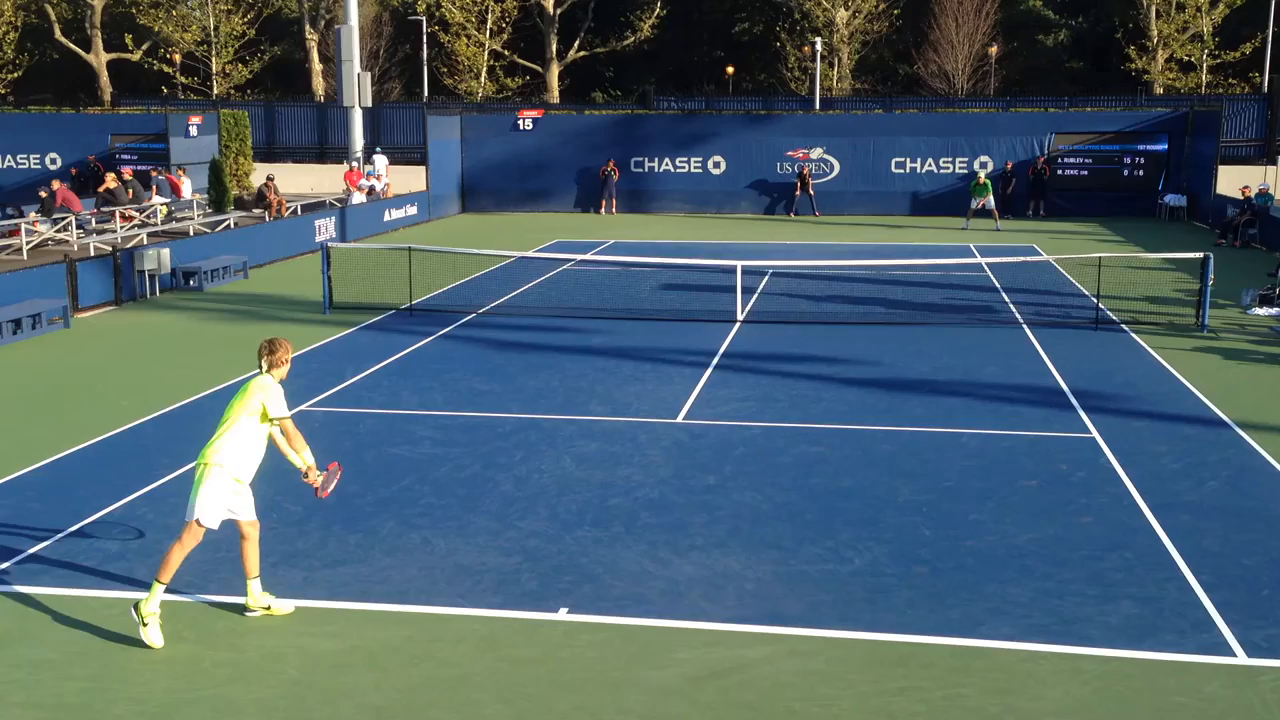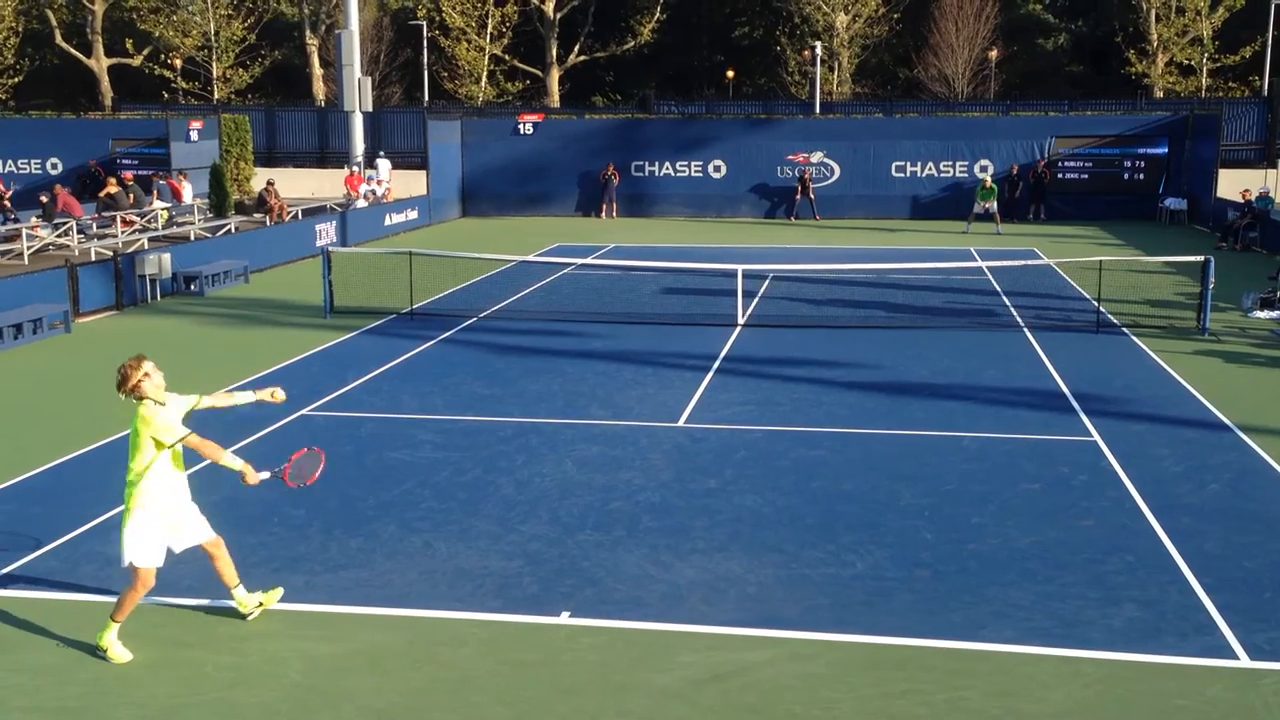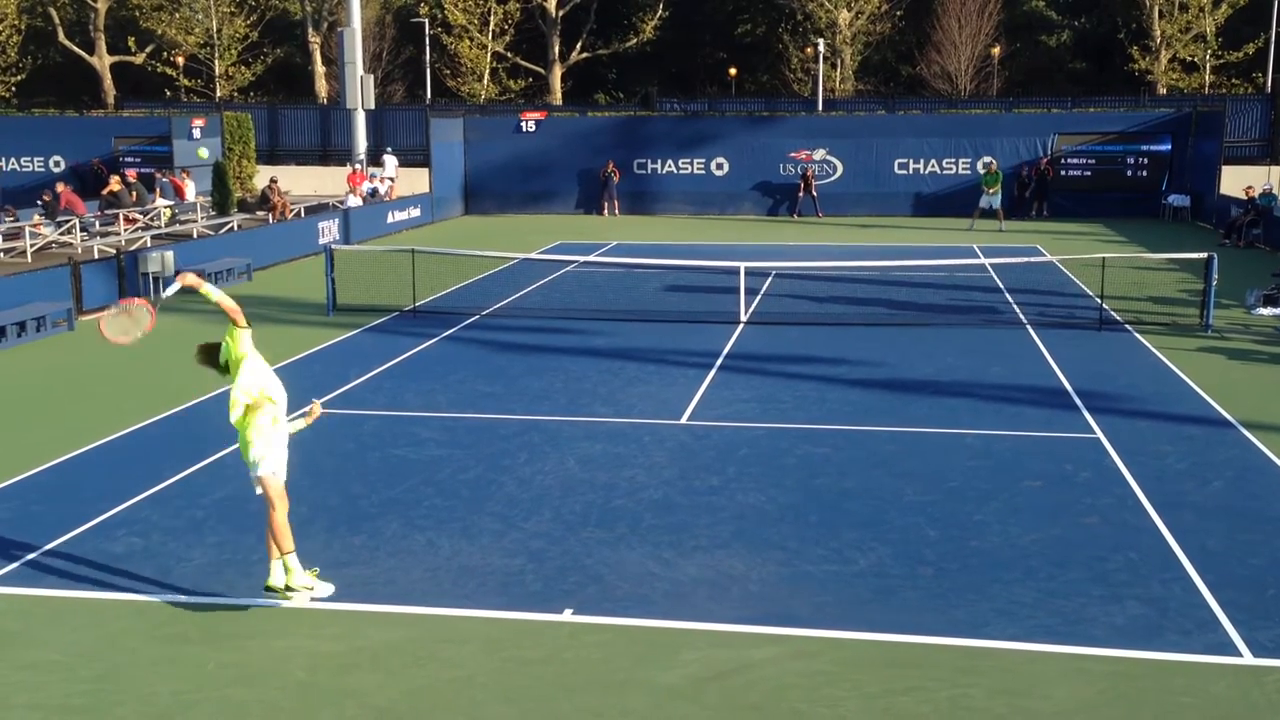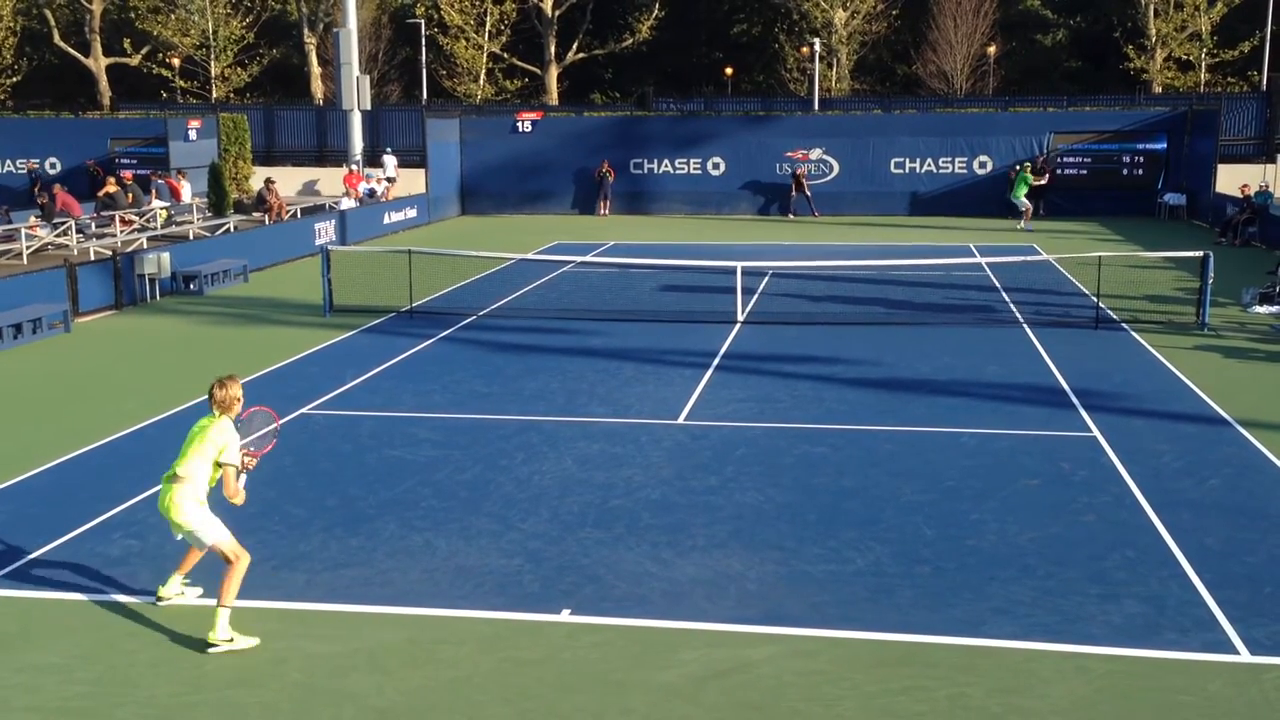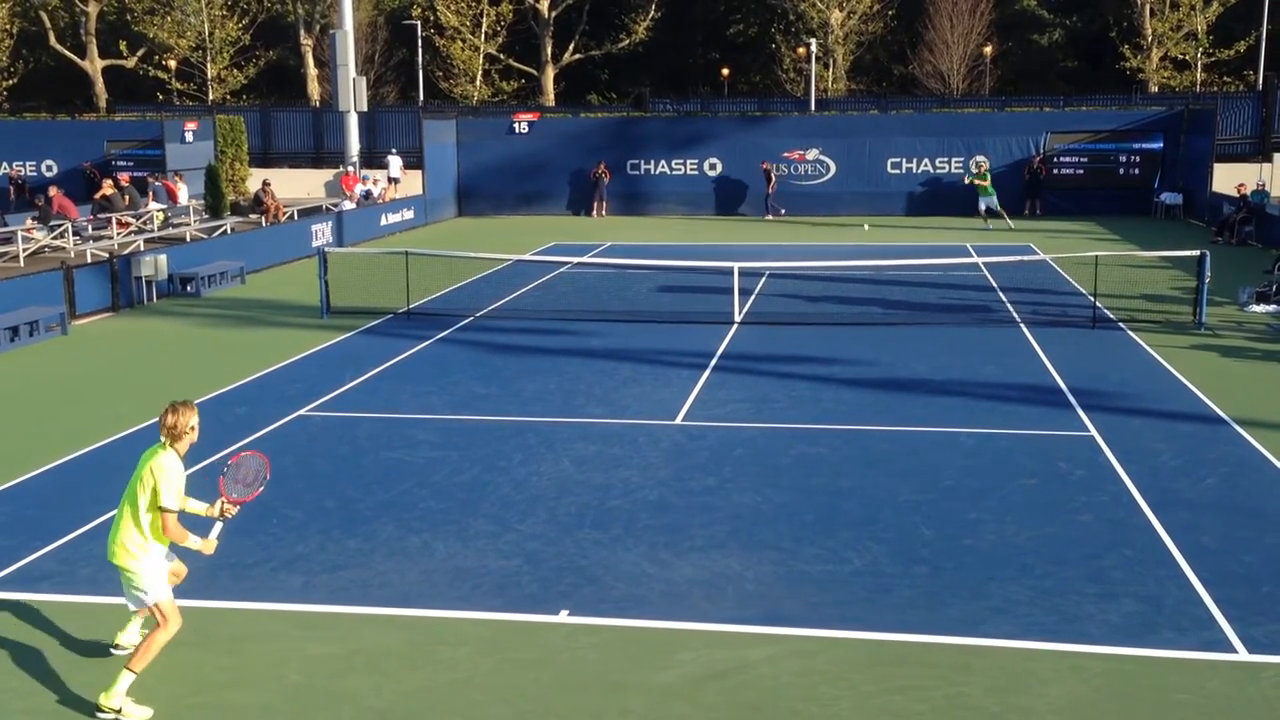
dt=1s
person 1, frame 1
left shoulder: (260, 387)
right shoulder: (268, 386)
left elbow: (279, 437)
right elbow: (291, 432)
left wrist: (305, 467)
right wrist: (311, 463)
left hip: (235, 474)
right hip: (219, 469)
left knee: (251, 528)
right knee: (192, 534)
left ankle: (256, 598)
right ankle: (149, 606)
person 1, frame 2
left shoulder: (170, 402)
right shoulder: (147, 414)
left elbow: (214, 399)
right elbow: (201, 446)
left wrist: (257, 394)
right wrist: (243, 467)
left hip: (175, 501)
right hip: (146, 509)
left knee: (216, 545)
right knee: (143, 579)
left ankle: (246, 601)
right ankle: (108, 638)
person 1, frame 3
right shoulder: (240, 349)
right elbow: (235, 312)
left wrist: (305, 420)
left hip: (272, 430)
right hip: (264, 430)
left knee: (277, 502)
right knee: (277, 500)
left ankle: (277, 578)
right ankle: (294, 575)
person 1, frame 4
left shoulder: (203, 423)
right shoulder: (229, 435)
right elbow: (229, 491)
left wrist: (235, 464)
right wrist: (239, 497)
left hip: (167, 499)
right hip: (185, 504)
left knee: (202, 541)
right knee: (238, 558)
left ankle: (171, 588)
right ankle: (220, 632)
person 1, frame 5
left shoulder: (162, 457)
right shoulder: (168, 467)
right elbow: (170, 529)
left wrist: (212, 510)
right wrist: (201, 545)
left hip: (136, 544)
right hip: (137, 552)
left knee: (176, 572)
right knee: (170, 622)
left ankle: (127, 636)
